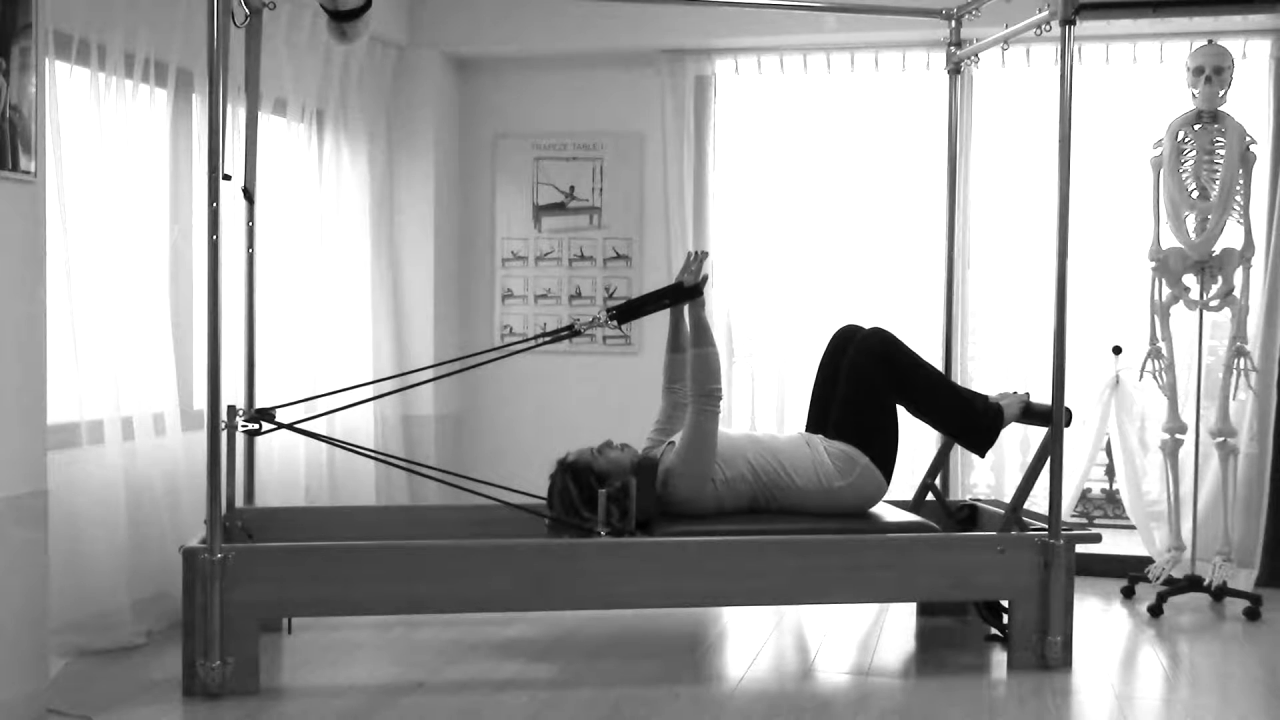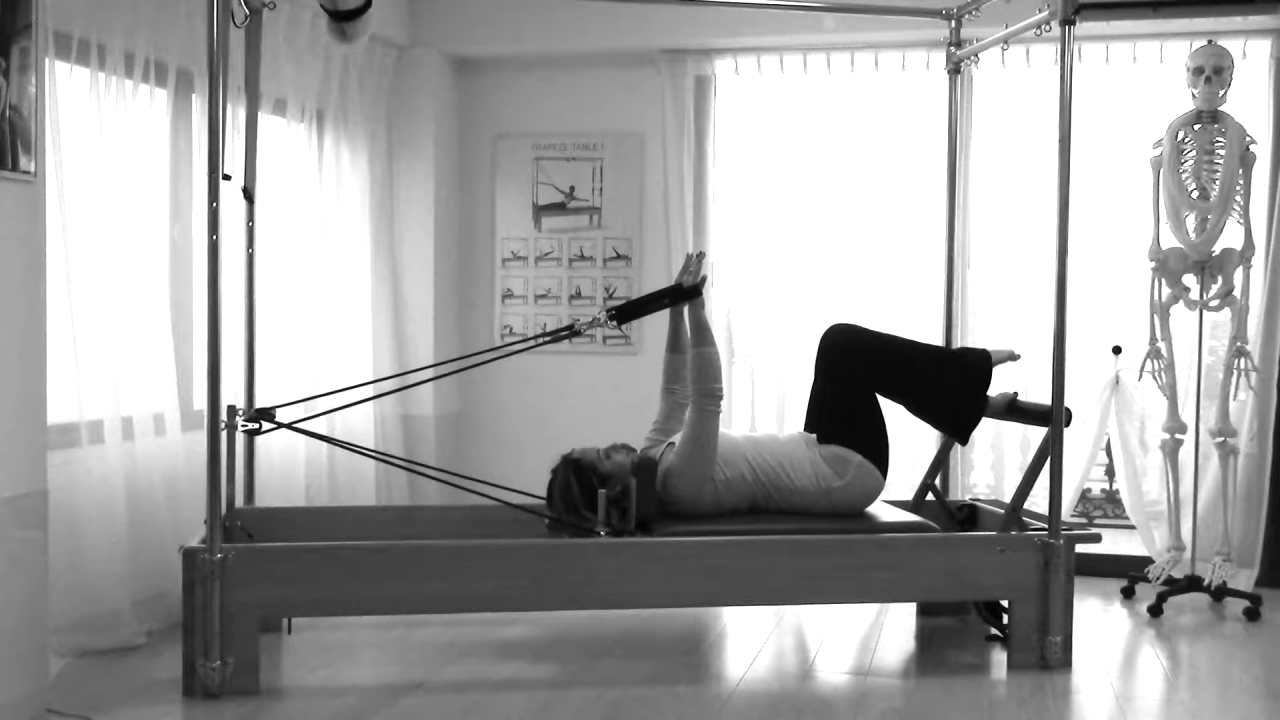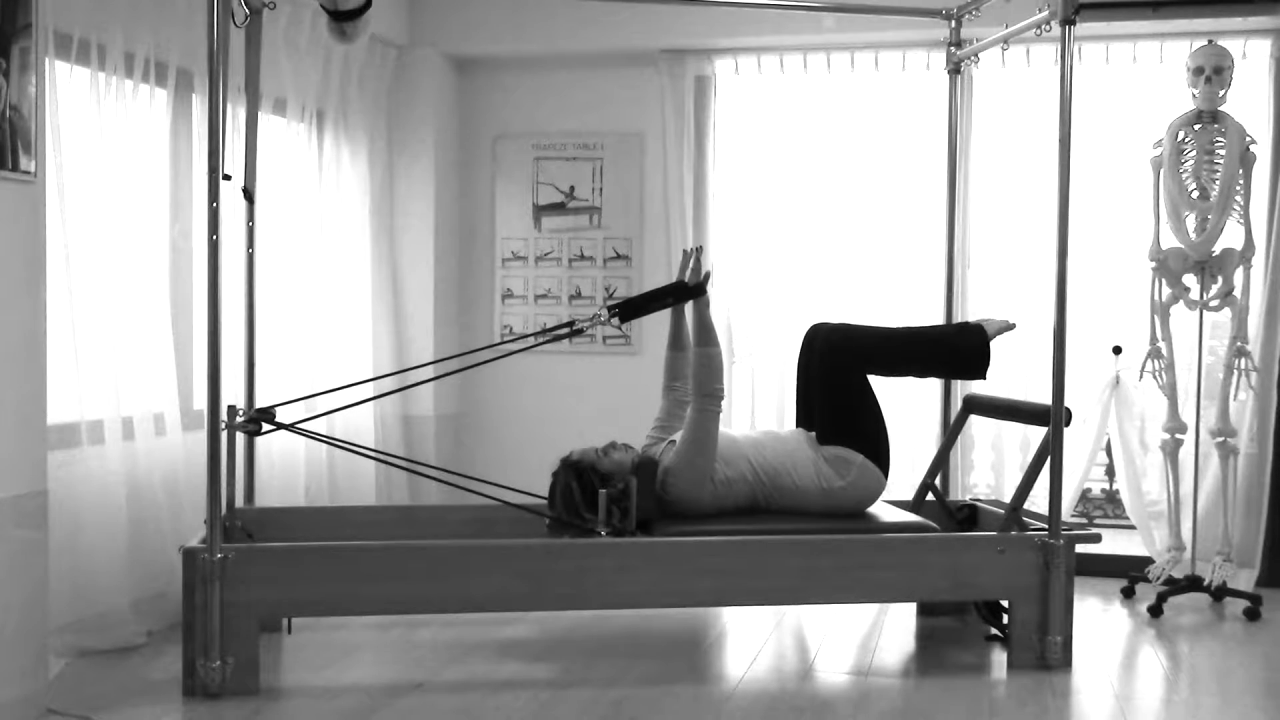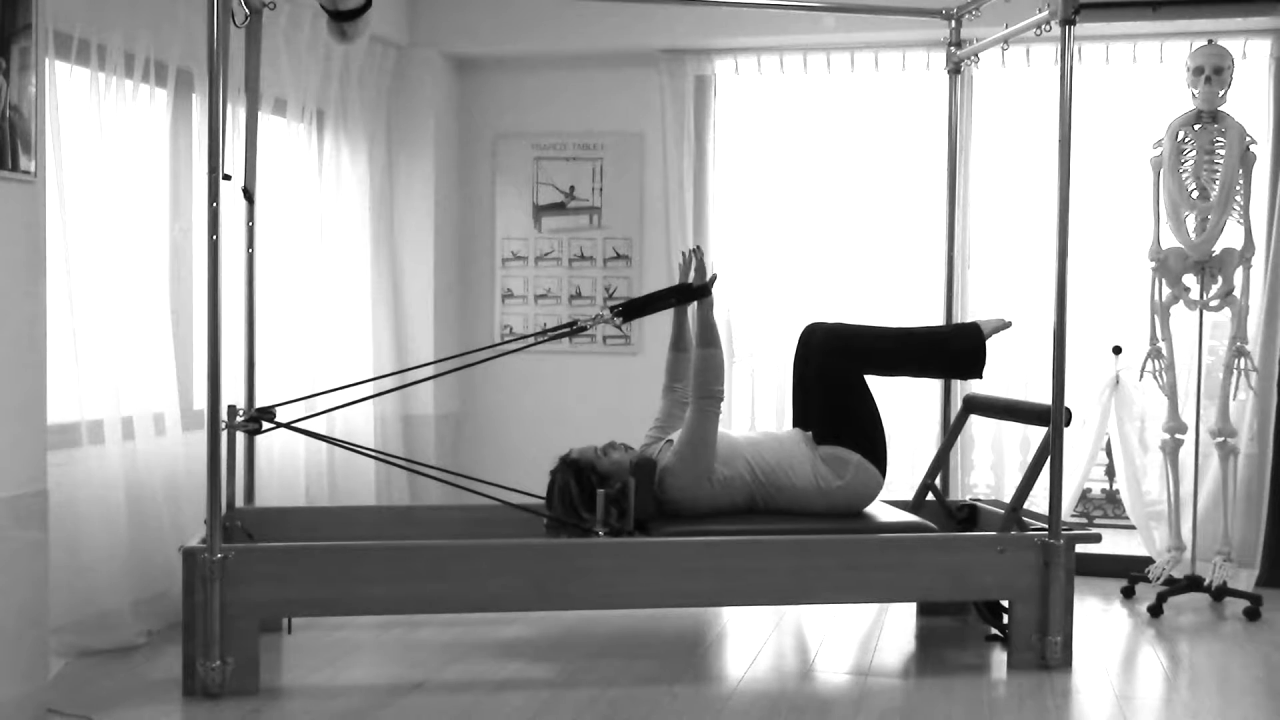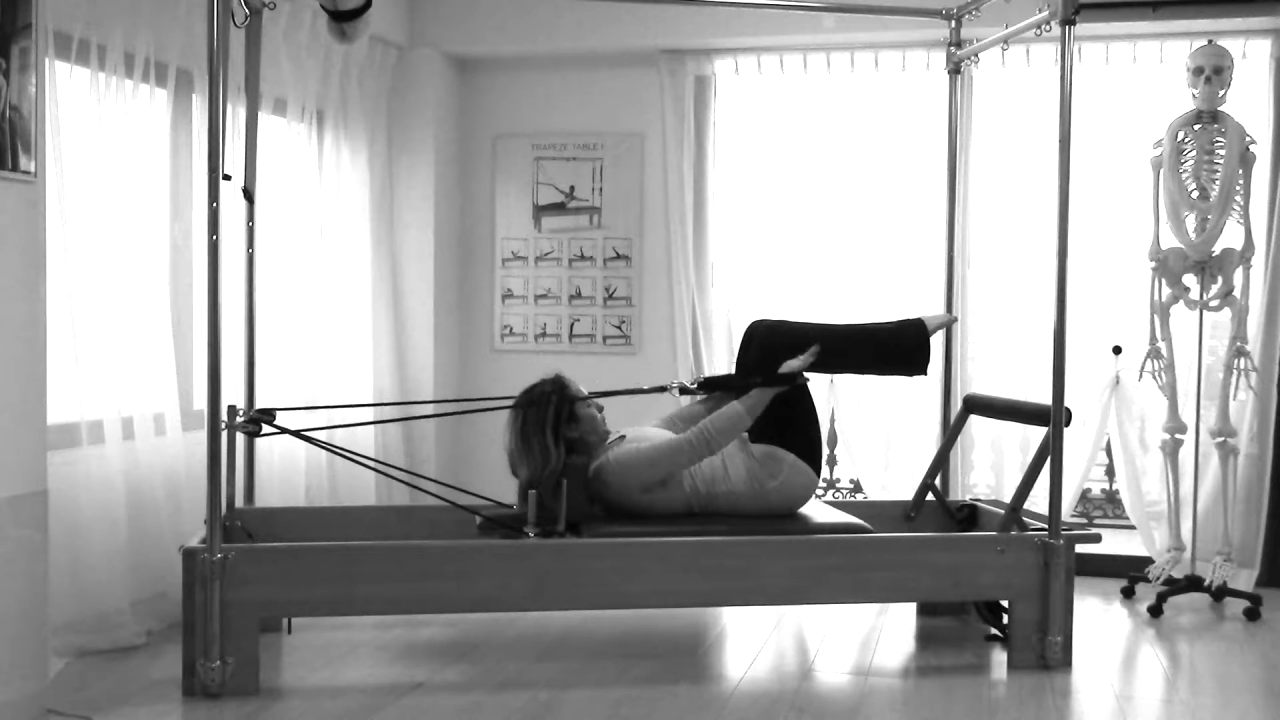
dt=1s
person 1, frame 1
left shoulder: (654, 461)
right shoulder: (678, 482)
left elbow: (676, 395)
right elbow: (704, 398)
left wrist: (676, 310)
right wrist: (694, 308)
left hip: (820, 455)
right hip: (849, 472)
left knee: (851, 337)
right knee: (875, 346)
left ankle: (969, 410)
right ankle: (985, 417)
person 1, frame 2
left shoulder: (654, 461)
right shoulder: (679, 483)
left elbow: (675, 393)
right elbow: (706, 398)
left wrist: (676, 311)
right wrist: (694, 308)
left hip: (817, 461)
right hip: (848, 474)
left knee: (847, 351)
right knee: (843, 343)
left ankle: (969, 397)
right ankle: (974, 370)
person 1, frame 3
left shoulder: (654, 459)
right shoulder: (677, 482)
left elbow: (676, 391)
right elbow: (705, 397)
left wrist: (678, 307)
right wrist: (699, 306)
left hip: (814, 460)
right hip: (848, 473)
left knee: (822, 340)
right knee: (834, 344)
left ankle: (964, 344)
right ankle: (970, 344)
person 1, frame 4
left shoulder: (654, 455)
right shoulder: (677, 480)
left elbow: (677, 392)
right elbow: (705, 400)
left wrist: (681, 308)
right wrist: (703, 309)
left hip: (810, 458)
right hip: (844, 472)
left knee: (818, 339)
right knee: (831, 344)
left ankle: (964, 344)
right ankle: (968, 343)
person 1, frame 5
left shoulder: (602, 456)
right shoulder: (617, 469)
left elbow: (670, 427)
right elbow: (703, 442)
left wrist: (722, 392)
right wrist: (775, 383)
left hip: (757, 464)
right hip: (782, 474)
left knee: (765, 338)
right knee: (772, 342)
left ankle: (908, 342)
right ankle: (912, 338)
